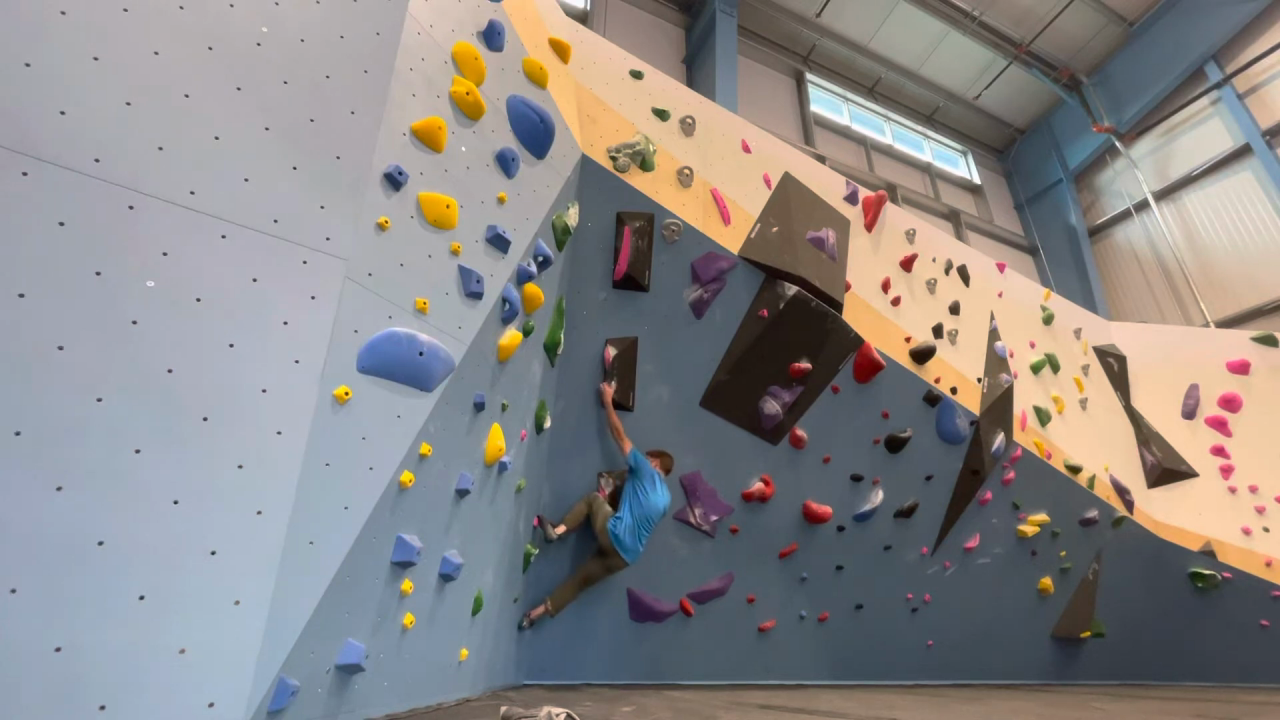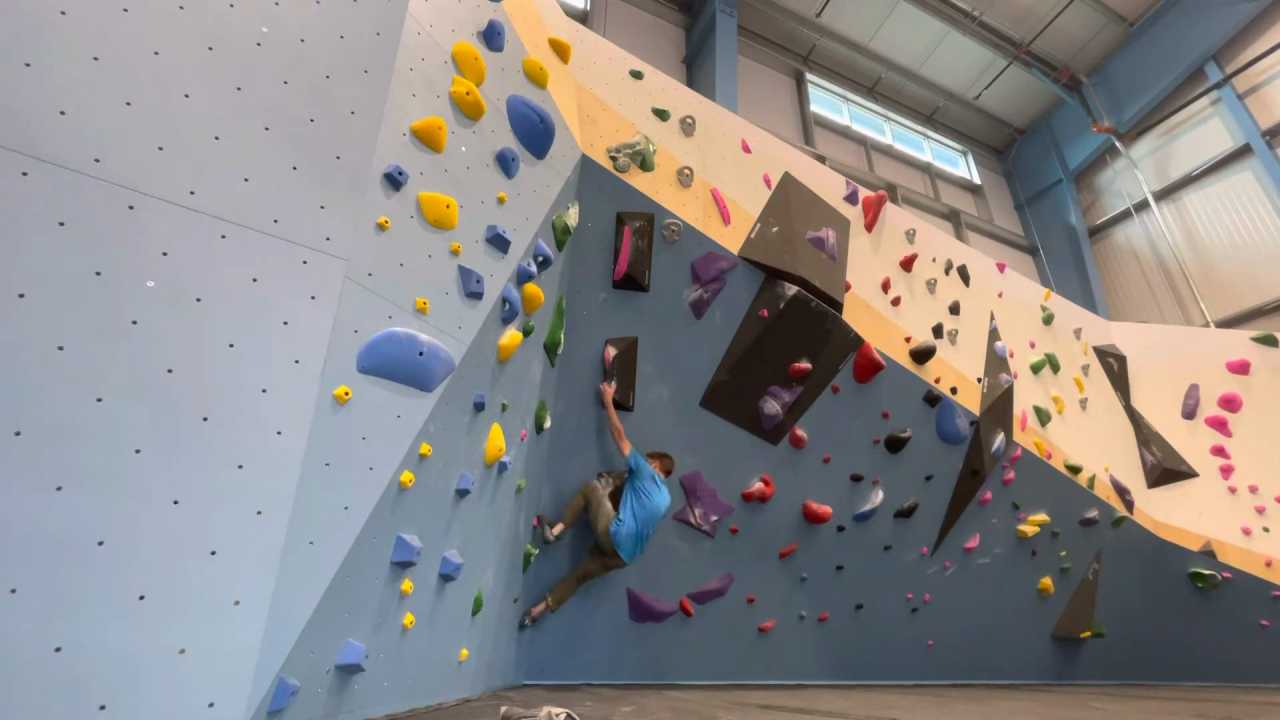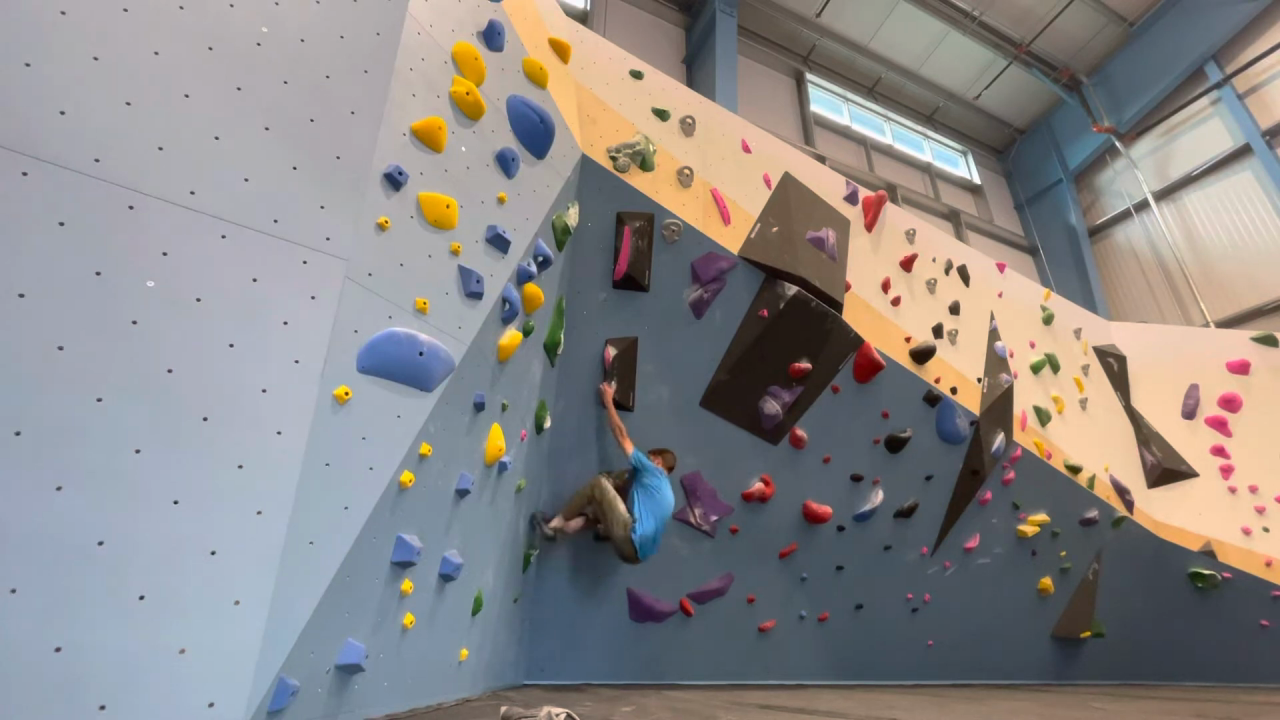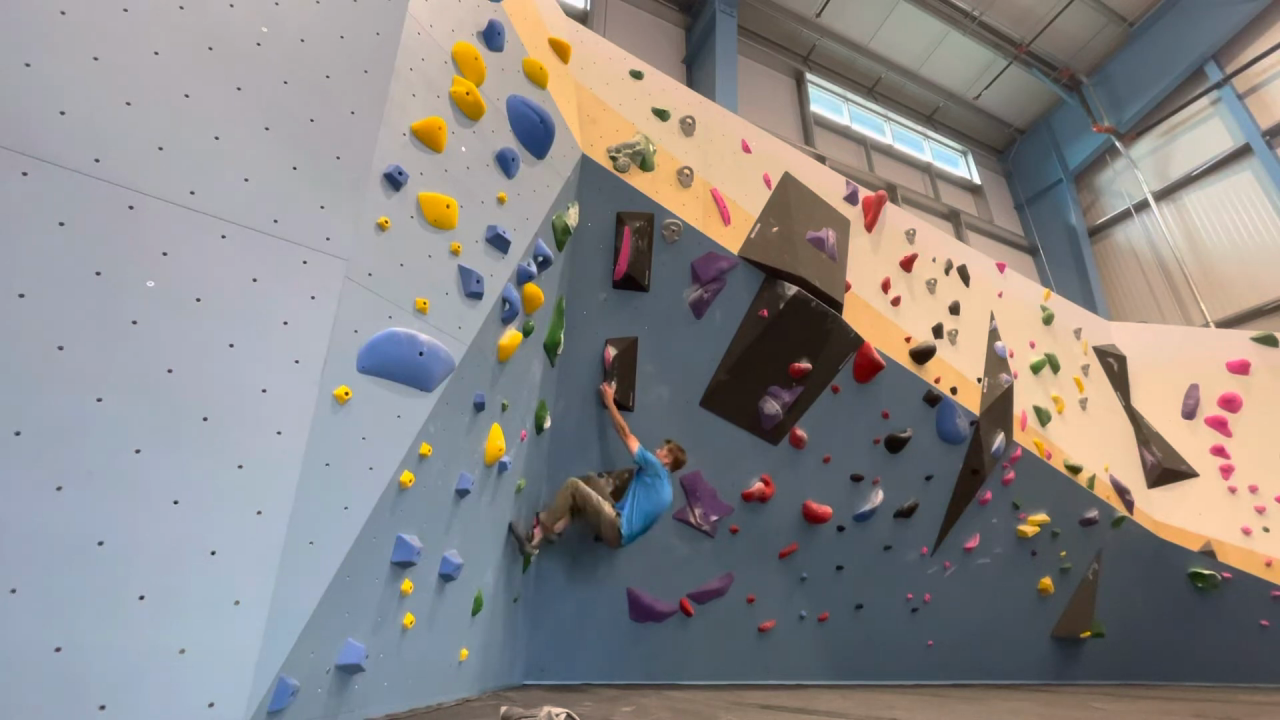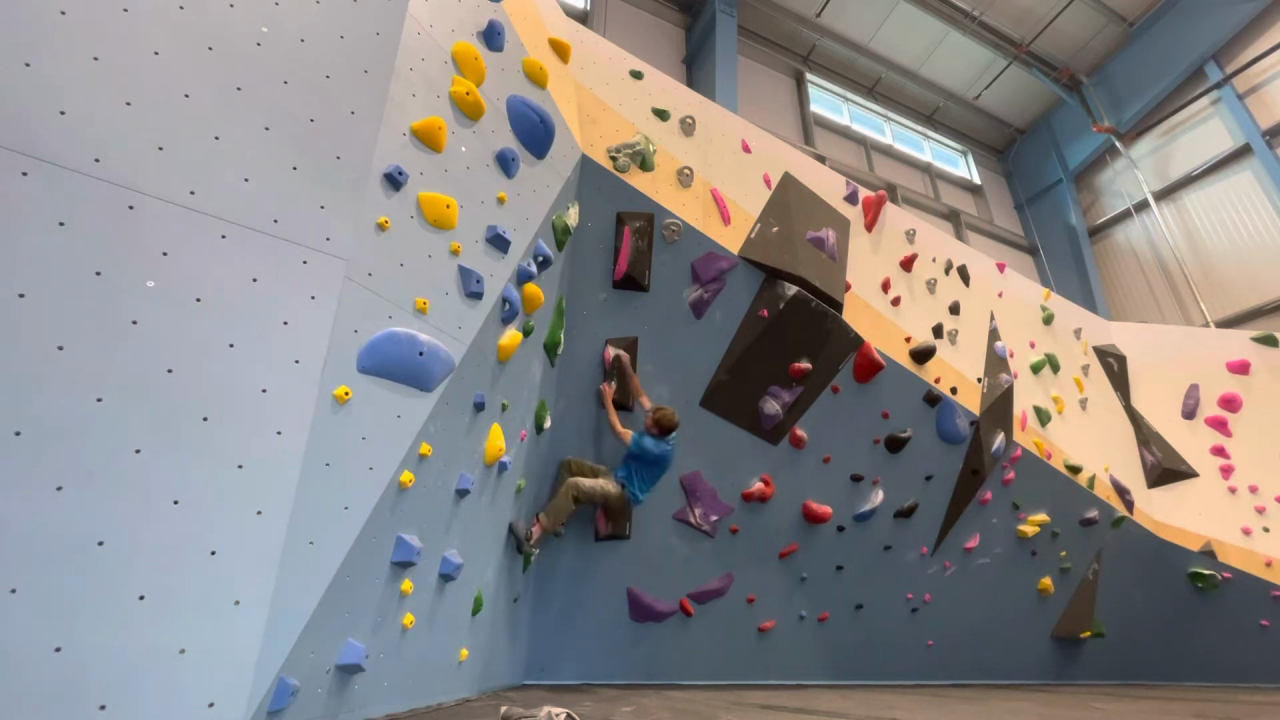
dt=0.5s
person 1, frame 1
left shoulder: (645, 471)
right shoulder: (665, 498)
left elbow: (620, 436)
left wrist: (607, 401)
left hip: (613, 536)
right hip: (627, 556)
left knee: (593, 498)
right knee: (580, 579)
left ankle: (557, 530)
right ankle: (539, 611)
person 1, frame 2
left shoulder: (645, 472)
right shoulder: (665, 498)
left elbow: (620, 437)
left wrist: (608, 401)
left hip: (613, 537)
right hip: (625, 556)
left knee: (591, 487)
right knee: (580, 574)
left ankle: (555, 530)
right ankle: (539, 609)
person 1, frame 3
left shoulder: (650, 470)
right shoulder: (665, 488)
left elbow: (622, 437)
left wrist: (608, 401)
left hip: (632, 540)
right hip: (637, 549)
left knee: (599, 483)
right knee: (599, 508)
left ankle: (553, 525)
right ankle: (566, 525)
person 1, frame 4
left shoulder: (655, 467)
right shoulder: (664, 486)
left elbow: (626, 434)
left wrist: (609, 401)
left hip: (616, 530)
right hip: (618, 529)
left knee: (573, 485)
right knee: (590, 481)
left ankle: (533, 541)
right ankle: (555, 528)
person 1, frame 5
left shoulder: (653, 447)
right shoulder: (665, 432)
left elbow: (619, 431)
right elbow: (641, 397)
left wrist: (608, 401)
right wrist: (627, 368)
left hip: (623, 491)
right hip: (617, 477)
left knee: (573, 486)
right knee: (568, 465)
left ankle: (532, 537)
right ankle: (557, 521)
